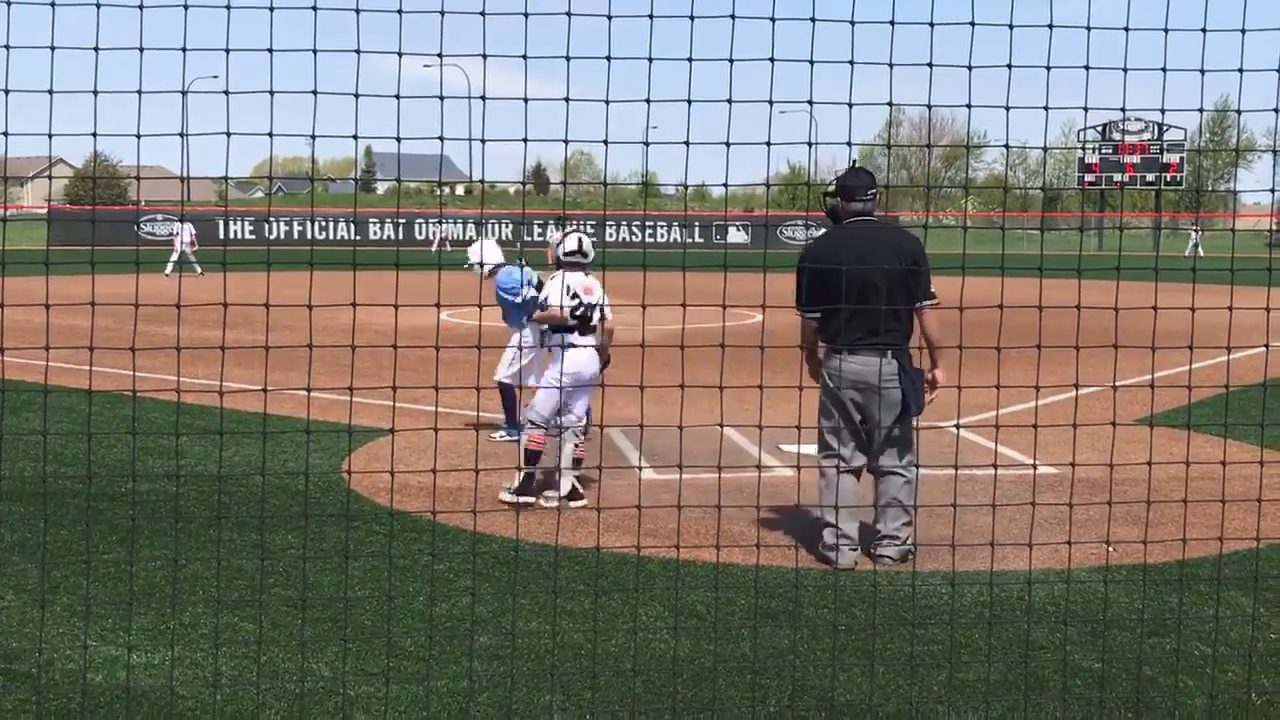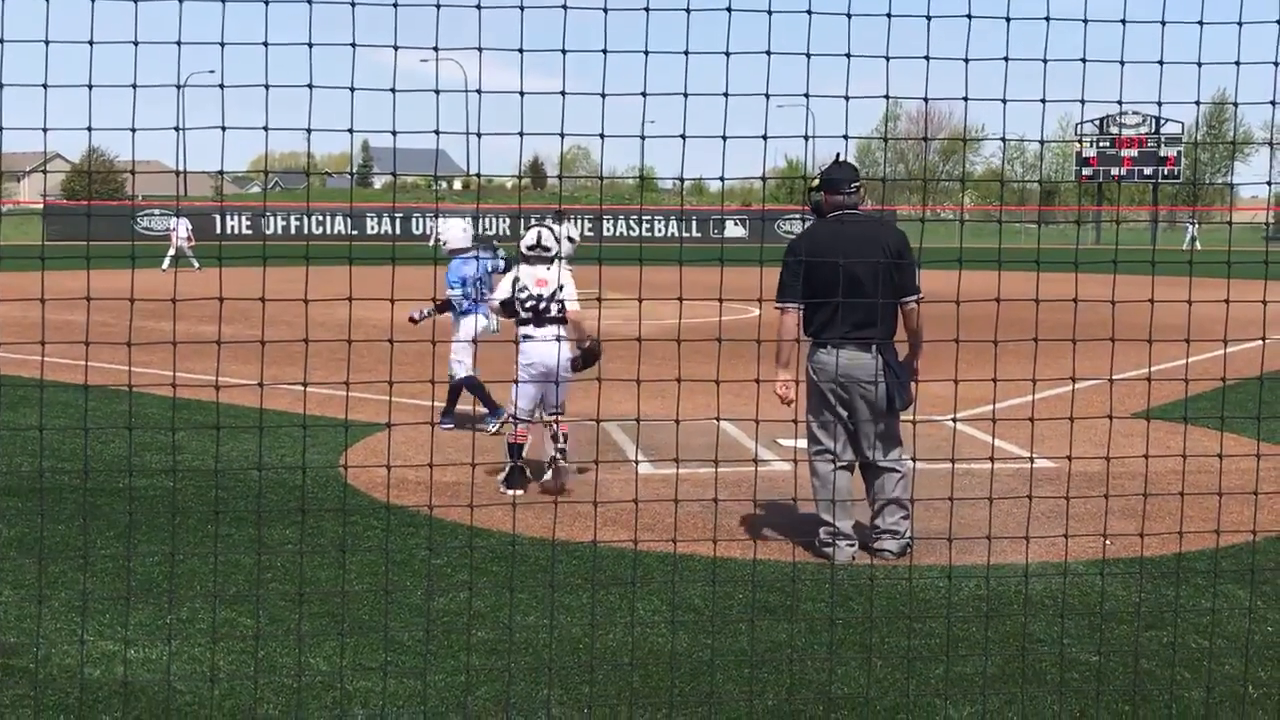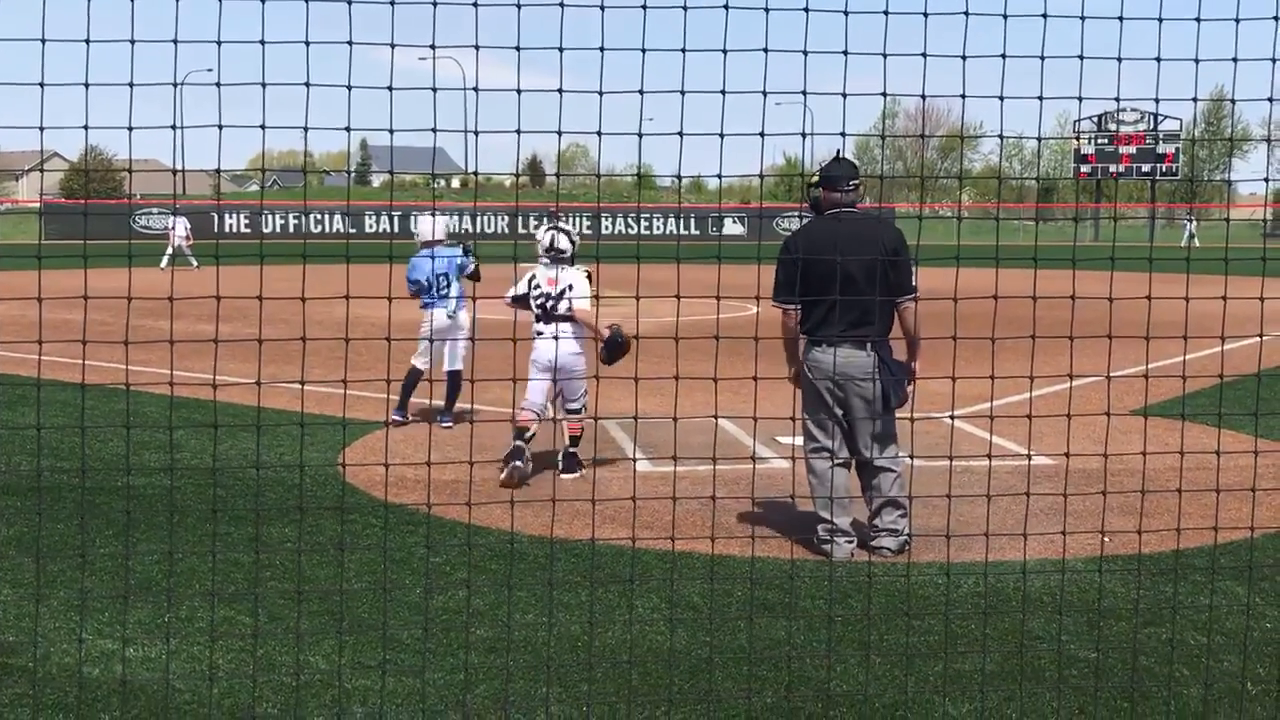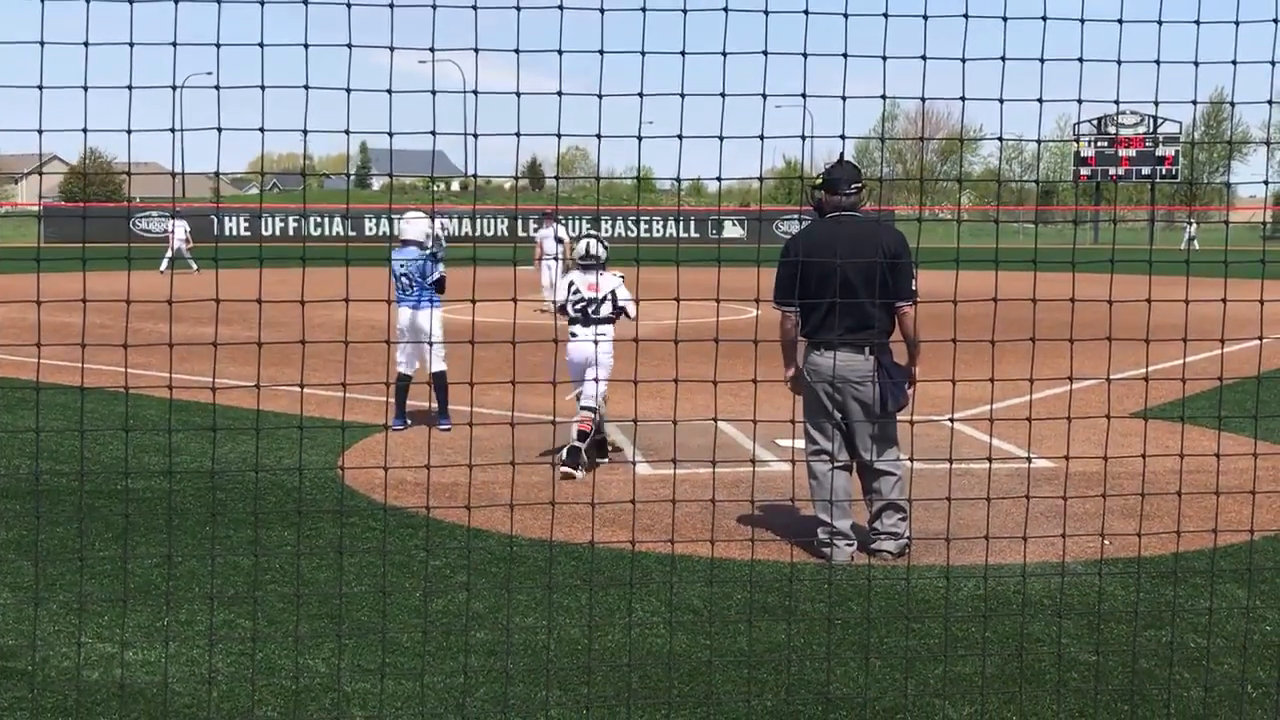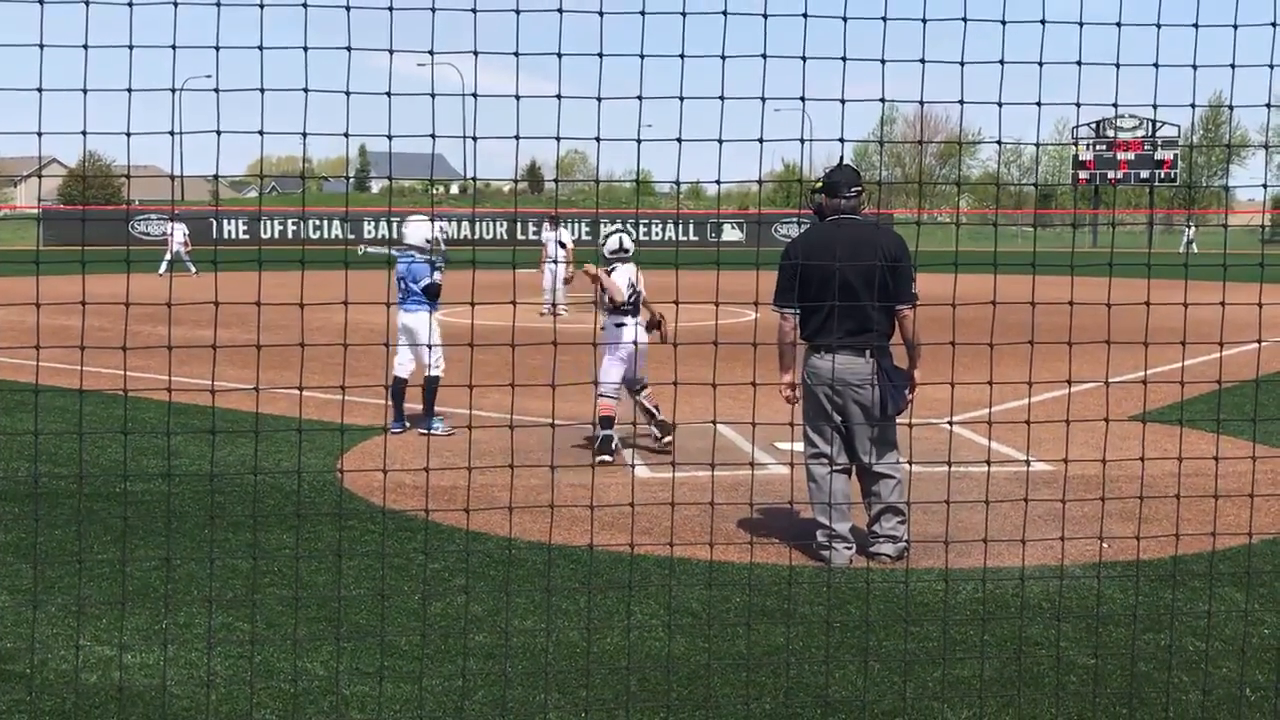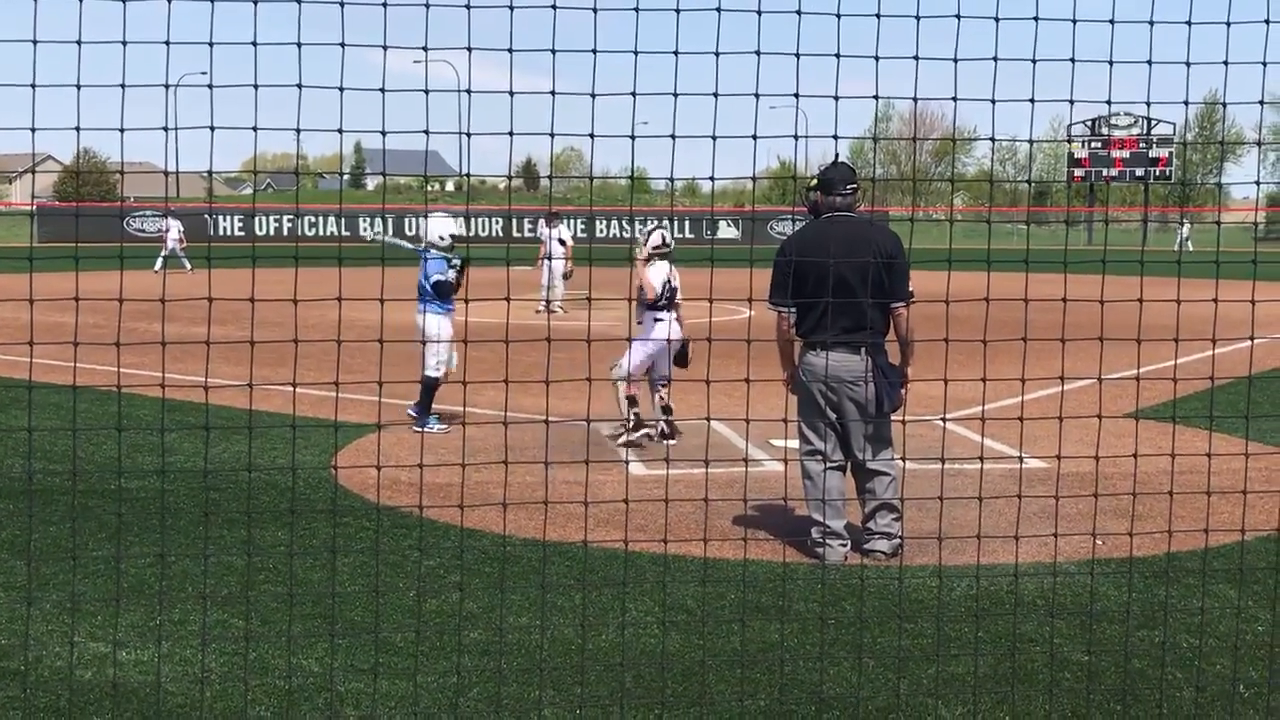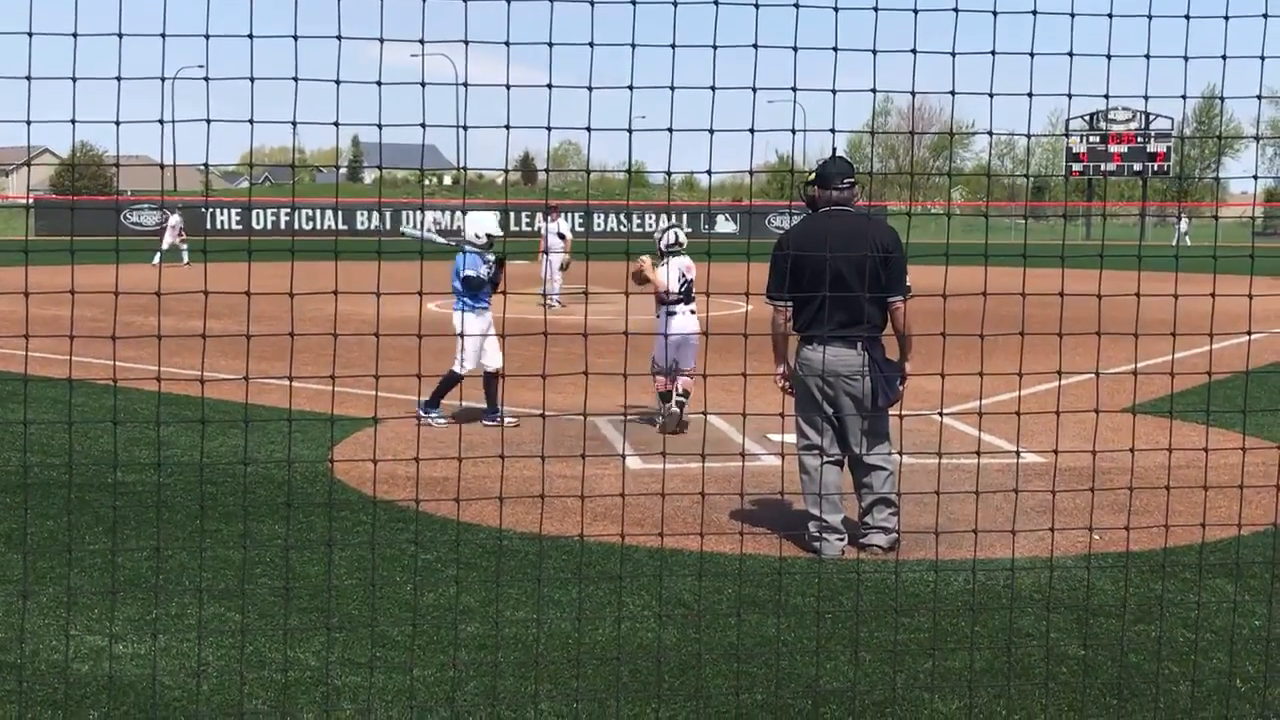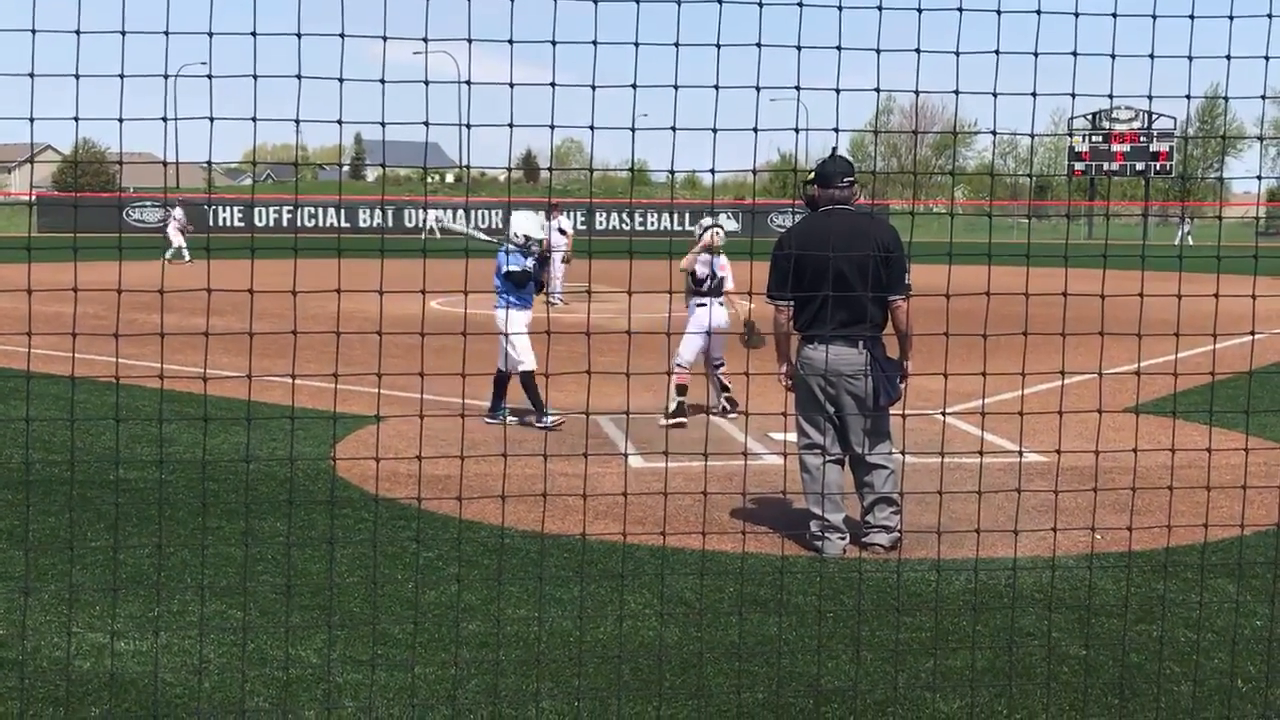
dt=0.4s
person 1, frame 1
left shoulder: (818, 250)
right shoulder: (906, 243)
left elbow: (810, 321)
right elbow: (925, 310)
left wrist: (812, 362)
right wrist: (936, 363)
left hip: (840, 365)
right hip: (891, 365)
left knee: (838, 459)
right knee: (894, 458)
left ankle: (839, 546)
right ankle: (892, 542)
person 1, frame 2
left shoulder: (804, 243)
right shoulder: (891, 236)
left elbow: (790, 313)
right elbow: (911, 306)
left wrist: (783, 369)
right wrist: (914, 353)
left hip: (825, 360)
right hip: (876, 359)
left knee: (829, 454)
right knee: (885, 453)
left ankle: (837, 540)
right ankle: (891, 535)
person 1, frame 3
left shoulder: (799, 241)
right shoulder: (887, 234)
left elbow: (789, 313)
right elbow: (905, 305)
left wrist: (794, 362)
right wrist: (913, 355)
left hip: (820, 357)
right hip: (871, 357)
left knee: (826, 452)
right knee: (880, 450)
left ankle: (836, 537)
right ankle: (889, 533)
person 1, frame 4
left shoulder: (800, 243)
right shoulder: (889, 238)
left elbow: (789, 316)
right elbow: (905, 309)
left wrist: (791, 365)
right wrist: (913, 360)
left hip: (820, 361)
right hip: (871, 360)
left knee: (826, 455)
right knee: (881, 453)
left ankle: (836, 541)
right ankle: (889, 537)
person 1, frame 5
left shoulder: (801, 246)
right shoulder: (888, 241)
left elbow: (788, 318)
right elbow: (905, 312)
left wrist: (787, 370)
right wrist: (914, 363)
left hip: (820, 364)
right hip: (871, 363)
left knee: (825, 458)
right knee: (881, 456)
left ankle: (835, 545)
right ankle: (888, 539)
person 1, frame 6
left shoulder: (796, 244)
right shoulder: (884, 239)
left elbow: (785, 317)
right elbow: (899, 310)
left wrist: (789, 365)
right wrist: (906, 361)
left hip: (815, 361)
right hip: (867, 361)
left knee: (821, 455)
right knee: (876, 453)
left ankle: (830, 542)
right ankle: (882, 537)
person 1, frame 7
left shoulder: (793, 238)
right shoulder: (882, 233)
left elbow: (781, 311)
right elbow: (897, 305)
left wrist: (780, 361)
right wrist: (905, 356)
left hip: (812, 356)
right hip: (864, 355)
left knee: (818, 450)
right knee: (873, 447)
left ankle: (827, 536)
right ankle: (879, 530)
person 1, frame 8
left shoulder: (793, 238)
right shoulder: (882, 232)
left elbow: (783, 311)
right elbow: (898, 304)
left wrist: (784, 361)
right wrist: (905, 356)
left hip: (813, 355)
right hip: (865, 354)
left knee: (819, 449)
right knee: (874, 446)
left ankle: (829, 534)
right ankle: (881, 530)
person 2, frame 1
left shoulder: (558, 279)
right shoulder: (594, 284)
left elbow: (557, 313)
right elbow: (608, 326)
left wrist: (538, 316)
right wrist: (603, 355)
left hip: (565, 360)
right hip: (590, 361)
left knee: (535, 420)
right knee: (572, 425)
left ankle: (526, 486)
right ankle: (568, 488)
person 2, frame 2
left shoulder: (517, 274)
right shoulder: (563, 275)
left elbow: (496, 304)
right elbow: (573, 315)
left wrist: (515, 311)
right wrist: (585, 343)
left hip: (530, 351)
right hip: (561, 350)
left knee: (521, 416)
right knee: (554, 411)
left ankle: (515, 475)
right ankle: (558, 459)
person 2, frame 3
left shoulder: (535, 274)
right shoulder: (577, 276)
left elbow: (509, 300)
right elbow: (581, 313)
right wrist: (601, 333)
left hip: (541, 347)
right hip: (571, 348)
left knee: (531, 405)
right knee: (574, 406)
left ankle: (518, 454)
right ankle: (570, 460)
person 2, frame 4
left shoulder: (570, 279)
right shoulder: (614, 281)
left elbow: (558, 309)
right elbow: (633, 313)
left wrist: (573, 313)
left hip: (574, 347)
right hip: (602, 348)
left knee: (587, 399)
right knee: (590, 403)
left ankle: (598, 446)
right ankle: (573, 456)
person 2, frame 5
left shoulder: (617, 272)
right shoulder: (632, 269)
left elbow: (620, 298)
right elbow: (642, 298)
left wrist: (599, 277)
right wrist: (655, 313)
left hip: (618, 338)
right hip: (637, 336)
left knee: (607, 390)
right knee: (637, 385)
left ankle: (606, 444)
right ankle: (661, 427)
person 2, frame 6
left shoulder: (653, 268)
right shoulder: (671, 269)
left elbow: (650, 295)
left wrist: (640, 266)
right wrist: (681, 330)
left hip: (652, 331)
right hip: (670, 331)
left knee: (623, 374)
right knee: (660, 380)
left ankle: (634, 423)
right ankle: (666, 428)
person 2, frame 7
left shoulder: (667, 266)
right shoulder: (688, 262)
left elbow: (666, 291)
left wrist: (650, 271)
right wrist: (653, 273)
left hip: (670, 324)
right hip: (691, 324)
left knee: (660, 370)
right knee: (685, 372)
left ankle: (668, 414)
right ankle: (676, 410)
person 2, frame 8
left shoulder: (701, 258)
right shoulder: (723, 260)
left elbow: (683, 267)
right elbow: (729, 291)
left wrist: (699, 247)
left hip: (701, 316)
right hip: (721, 316)
left knee: (682, 363)
right knee: (716, 361)
left ankle: (678, 410)
right ankle: (727, 403)
person 3, frame 1
left shoulder: (504, 280)
right shoulder: (518, 270)
left elbow: (532, 299)
right elbow: (540, 288)
left hip: (527, 331)
right hip: (530, 330)
left knee: (504, 378)
right knee: (535, 377)
left ankle: (512, 428)
person 3, frame 2
left shoulder: (455, 266)
right shoulder: (483, 256)
left elbow: (453, 302)
right elbow: (506, 268)
left wrist: (425, 312)
right wrist: (496, 251)
left hip: (467, 320)
right hip: (482, 316)
left knee: (461, 372)
right knee: (458, 368)
left ankle: (495, 411)
right ankle: (447, 415)
person 3, frame 3
left shoulder: (416, 261)
right shoulder: (456, 253)
left elbow: (414, 293)
right elbow: (476, 276)
right wrist: (468, 254)
left hip: (434, 315)
right hip: (459, 314)
left knee: (419, 362)
right knee: (455, 366)
left ankle: (401, 410)
right ankle: (447, 413)
person 3, frame 4
left shoulder: (394, 256)
right shoulder: (424, 257)
right elbow: (440, 288)
right wrist: (438, 262)
left hip: (404, 313)
right hip: (428, 314)
left knee: (404, 367)
right knee: (437, 365)
left ankle: (399, 417)
right ankle: (443, 417)
person 3, frame 5
left shoulder: (402, 260)
right shoulder: (420, 263)
right elbow: (433, 293)
left wrist: (434, 268)
right wrist: (437, 271)
left hip: (404, 316)
right hip: (422, 317)
left knee: (401, 369)
right knee: (434, 368)
left ankle: (398, 420)
right ankle: (428, 420)
person 3, frame 6
left shoulder: (439, 259)
right shoulder: (435, 261)
left elbow: (450, 289)
right elbow: (444, 291)
left wrist: (459, 271)
right wrist: (453, 270)
left hip: (437, 316)
right hip: (437, 317)
left knee: (444, 365)
right knee: (435, 367)
left ankle: (420, 407)
right ankle: (424, 419)
person 3, frame 7
left shoulder: (481, 257)
right shoulder: (466, 257)
left elbow: (491, 288)
right elbow: (473, 285)
left wrist: (497, 268)
right wrist: (486, 266)
left hip: (483, 315)
right hip: (469, 316)
left knee: (493, 363)
right knee: (463, 365)
left ankle: (492, 413)
right ankle: (429, 406)
person 3, frame 8
left shoulder: (526, 256)
right shoulder: (507, 254)
left elbow: (536, 288)
right elbow: (519, 281)
left wrist: (542, 267)
right wrist: (531, 260)
left hip: (521, 313)
right hip: (510, 313)
left knee: (507, 364)
right knee: (526, 363)
left ankle: (495, 410)
right ankle: (540, 414)
